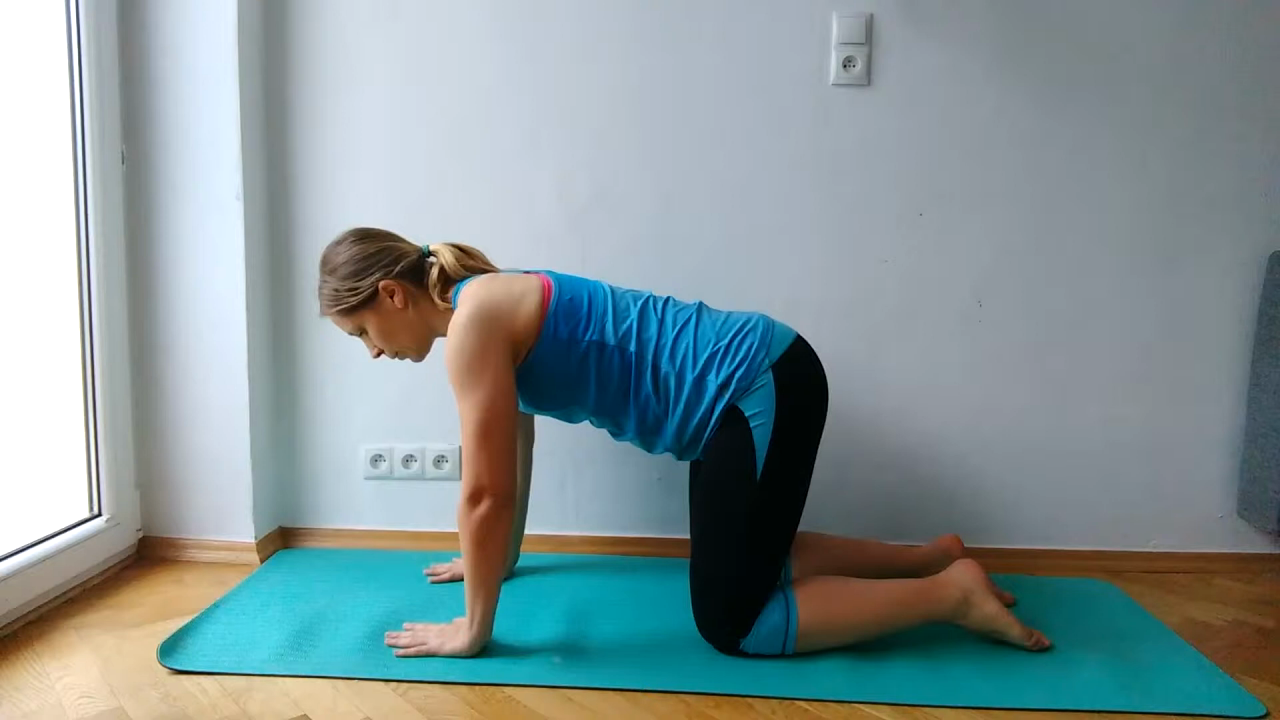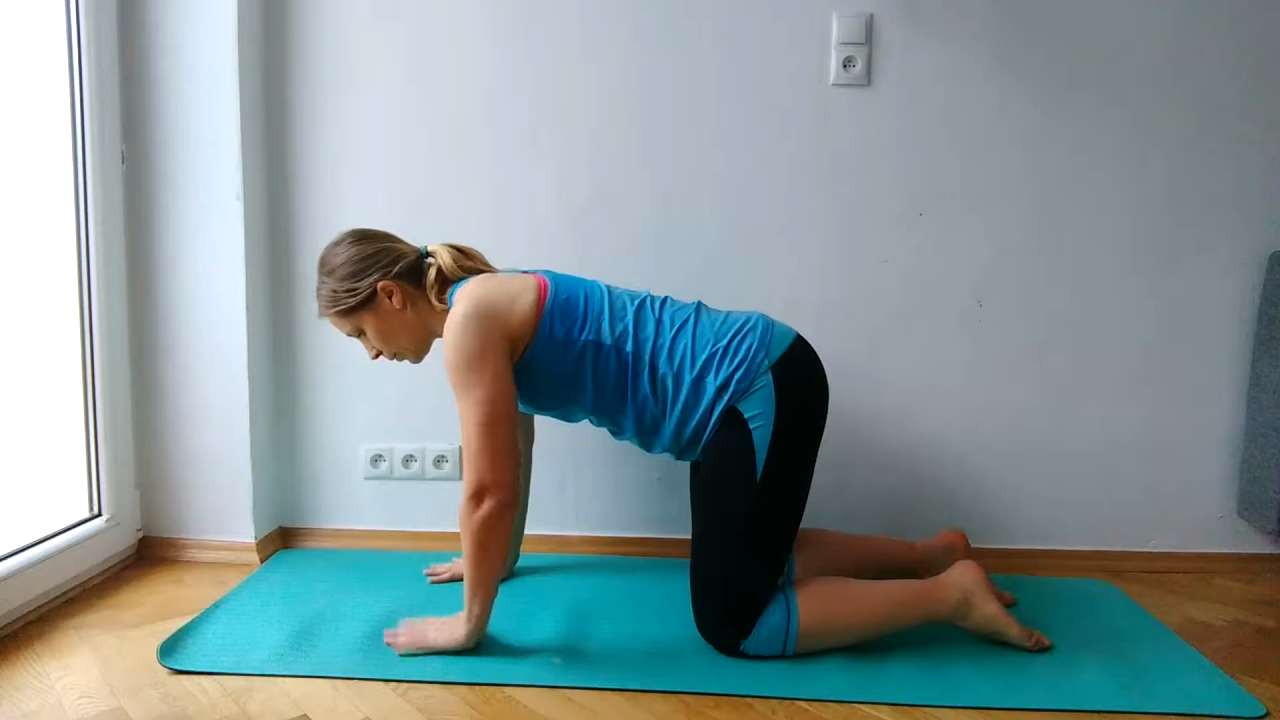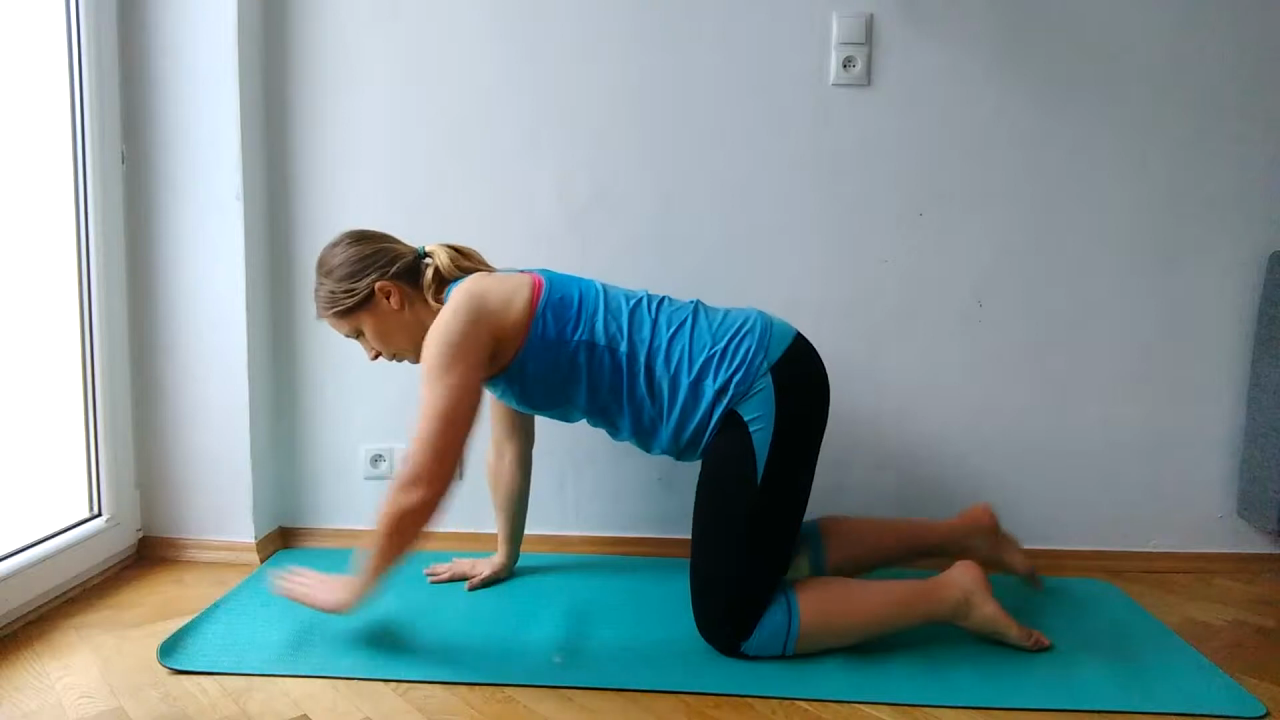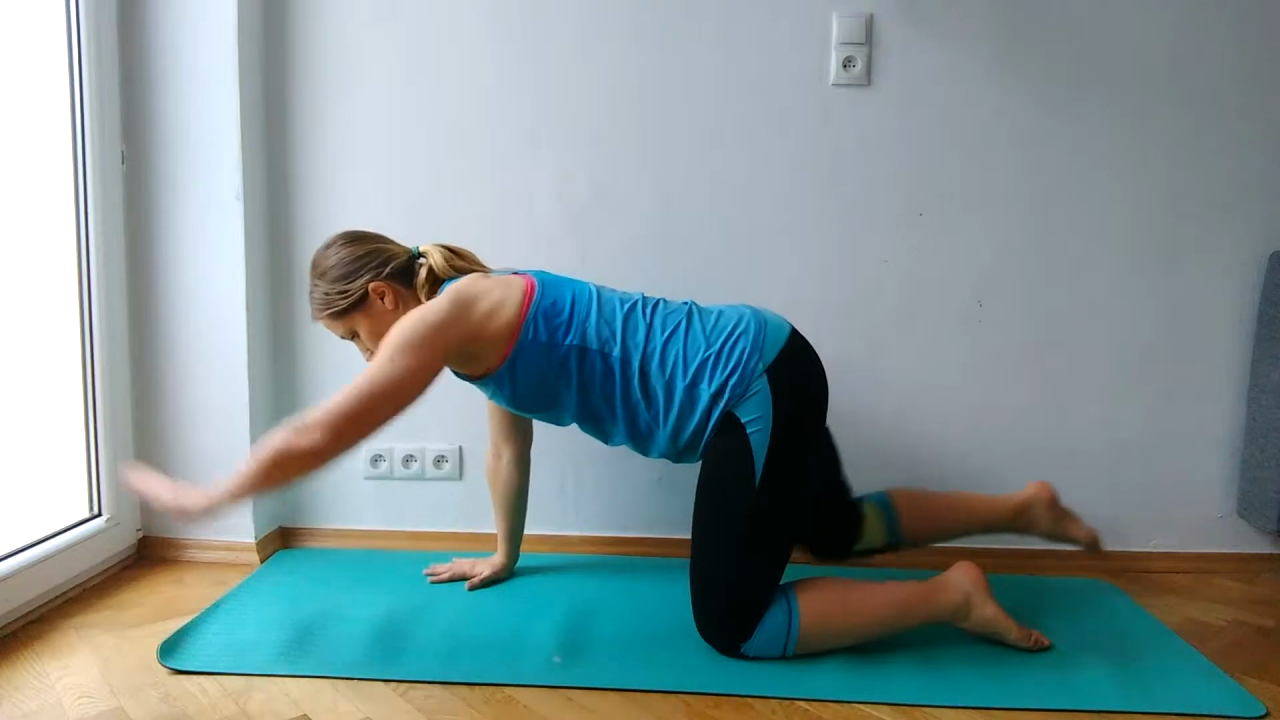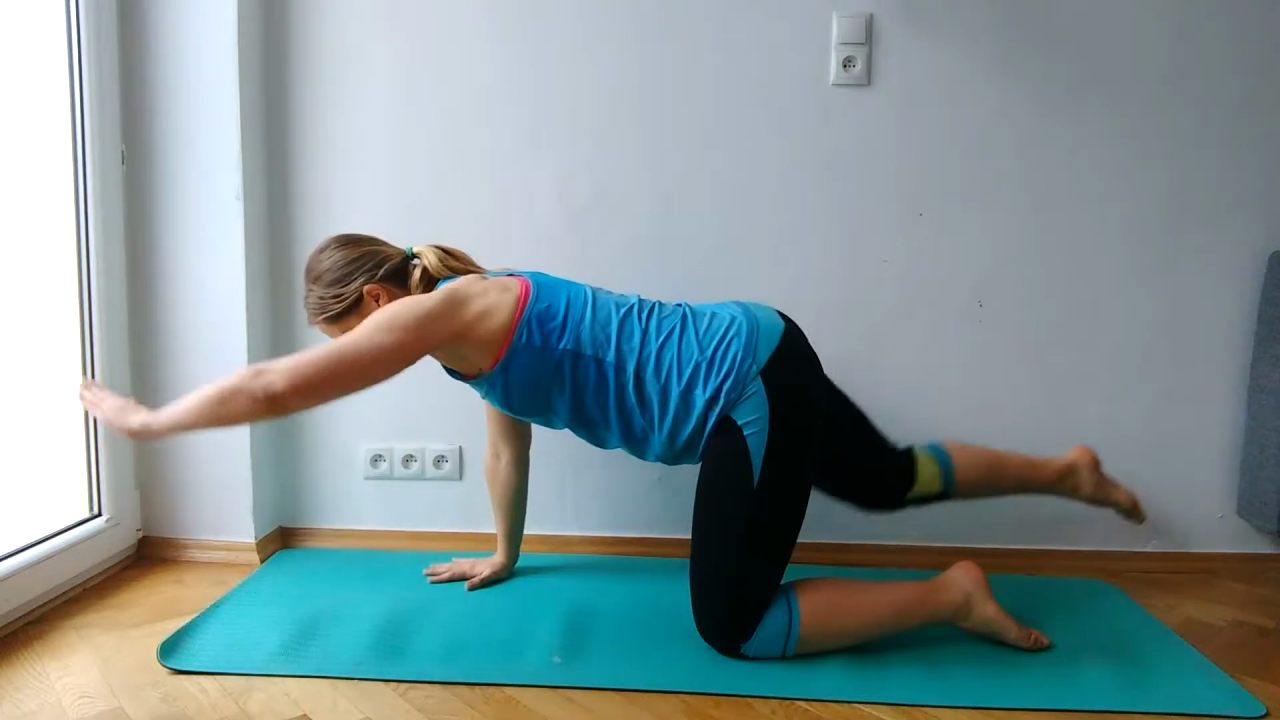
dt=0.2s
person 1, frame 1
left shoulder: (473, 320)
right shoulder: (490, 306)
left elbow: (484, 492)
right elbow: (513, 457)
left wrist: (473, 628)
right wrist: (499, 556)
left hip: (761, 387)
right hip: (748, 385)
left knee: (731, 622)
right knee: (747, 560)
left ankle: (953, 594)
right ankle: (930, 559)
person 1, frame 2
left shoulder: (470, 320)
right shoulder: (488, 309)
left elbow: (484, 488)
right elbow: (513, 443)
left wrist: (467, 623)
right wrist: (497, 557)
left hip: (760, 387)
right hip: (753, 383)
left knee: (731, 621)
right knee: (751, 556)
left ankle: (952, 594)
right ankle: (931, 552)
person 1, frame 3
left shoulder: (461, 319)
right shoulder: (495, 319)
left elbow: (419, 483)
right elbow: (510, 442)
left wrist: (352, 586)
right wrist: (501, 553)
left hip: (756, 393)
right hip: (754, 378)
left knee: (734, 623)
right knee: (775, 554)
left ankle: (957, 592)
right ankle: (966, 531)
person 1, frame 4
left shoulder: (450, 315)
right shoulder: (481, 314)
left elbow: (319, 434)
right elbow: (508, 442)
left wrist: (202, 494)
right wrist: (502, 555)
left hip: (750, 388)
right hip: (755, 365)
left knee: (733, 623)
right knee: (840, 532)
left ankle: (948, 595)
right ankle: (1029, 508)
person 1, frame 5
left shoulder: (441, 313)
right shoulder: (481, 314)
left elbow: (278, 386)
right elbow: (508, 441)
left wrist: (145, 417)
right wrist: (502, 555)
left hip: (749, 389)
right hip: (755, 360)
left knee: (732, 623)
right knee: (887, 481)
left ankle: (951, 596)
right ankle: (1070, 471)
